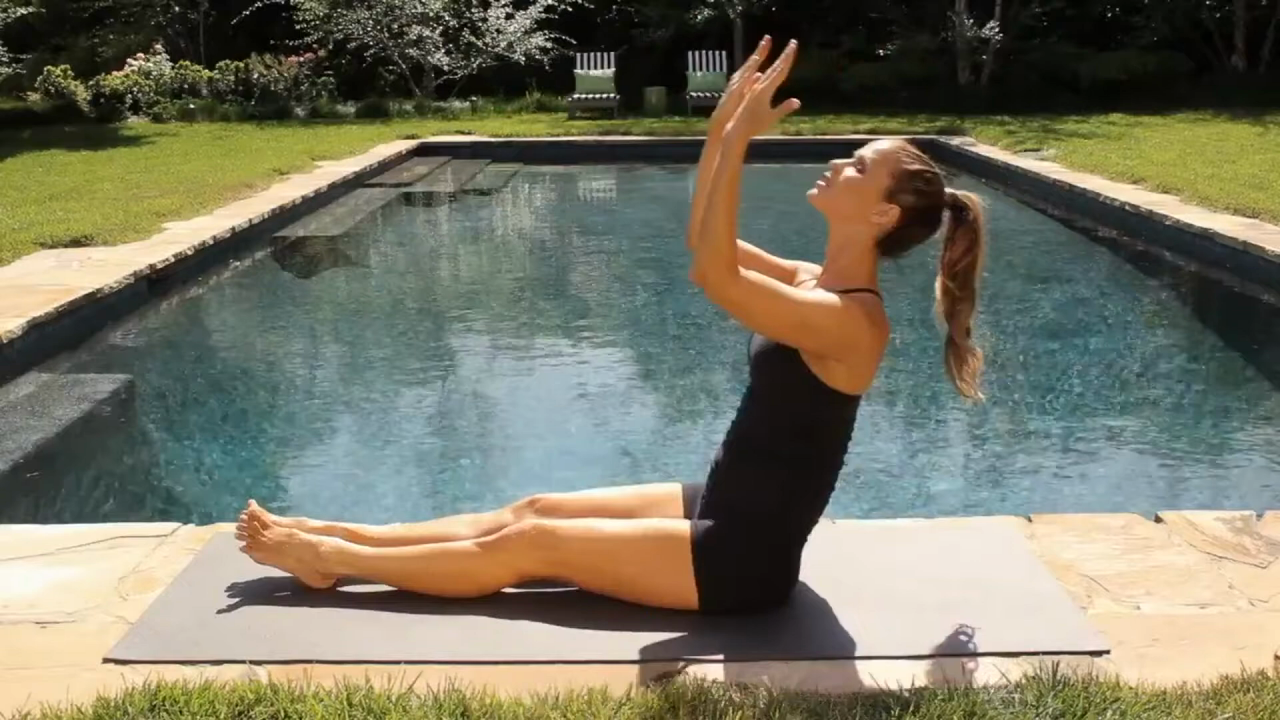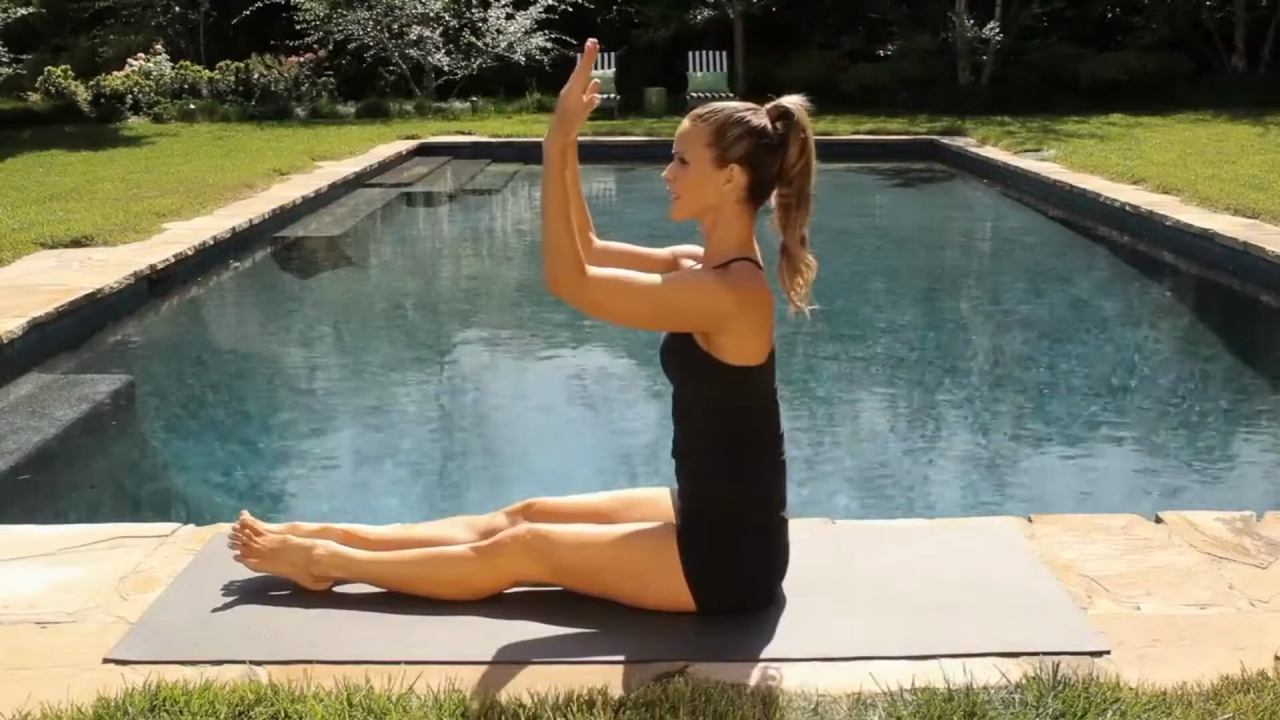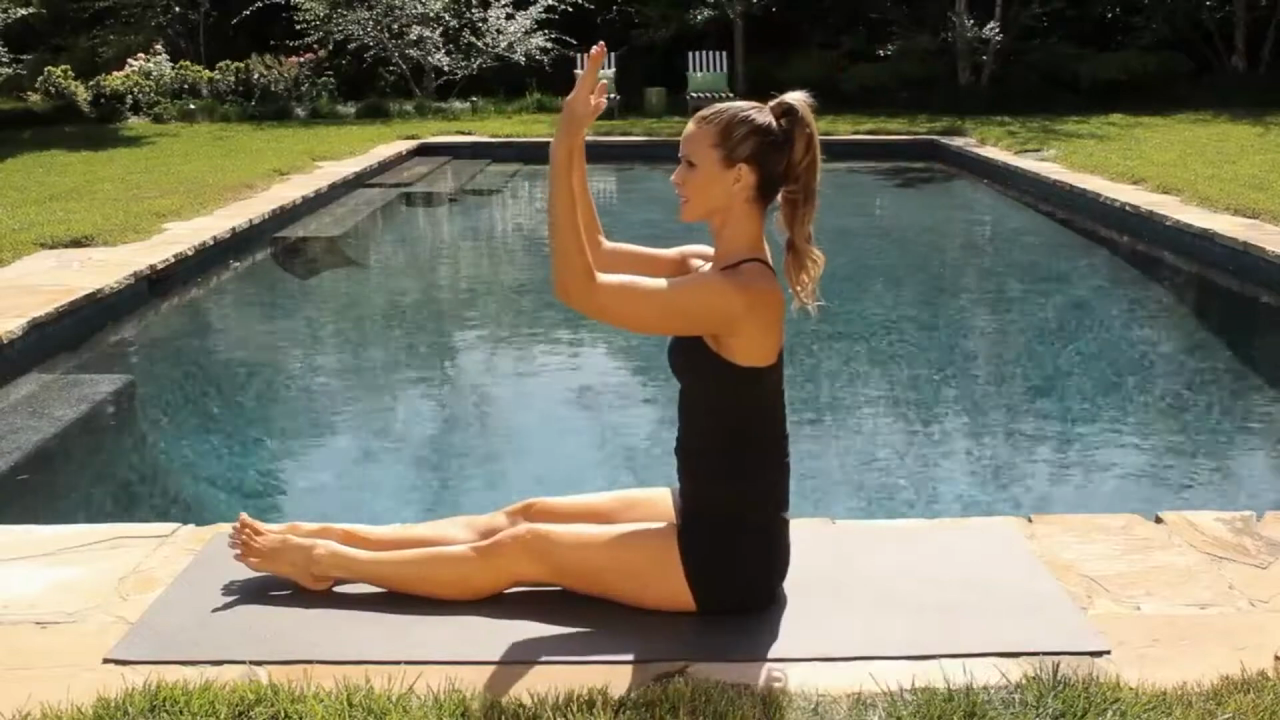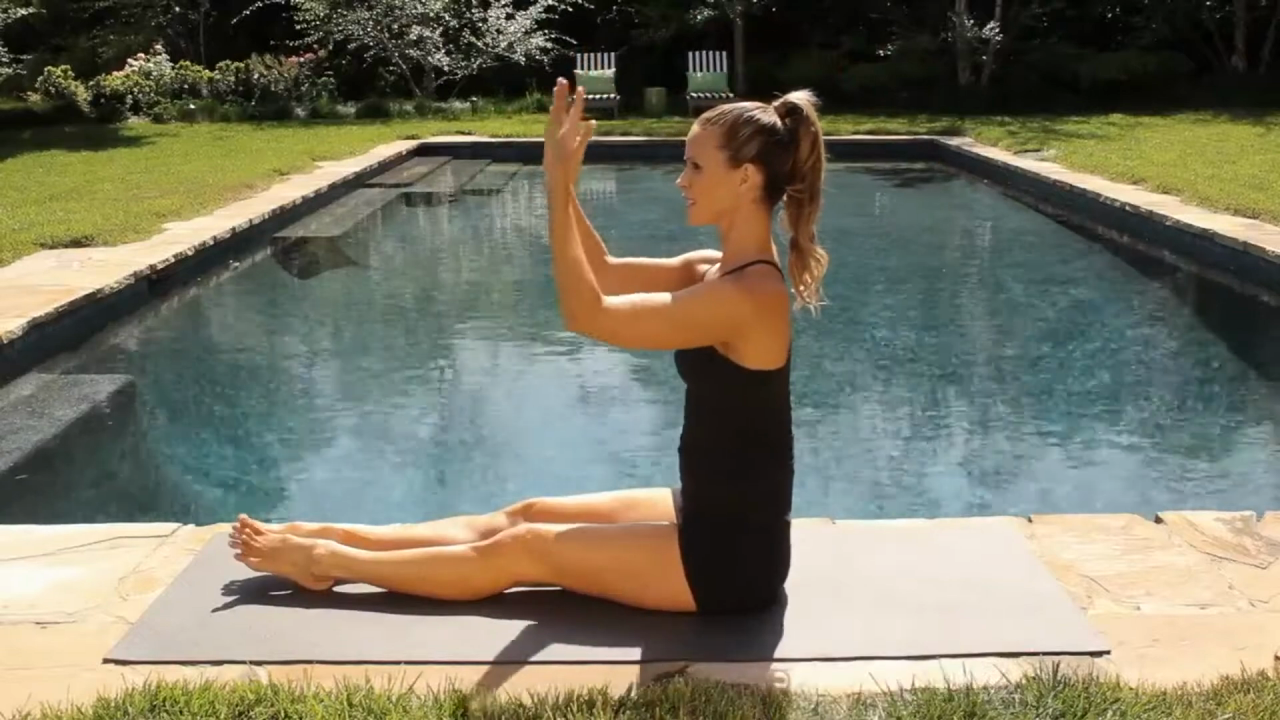
dt=0.4s
person 1, frame 1
left shoulder: (846, 322)
right shoulder: (816, 282)
left elbow: (710, 270)
right elbow: (710, 249)
left wrist: (735, 137)
right wrist: (724, 126)
left hip: (742, 558)
right hip: (720, 510)
left knee: (528, 545)
right knee: (535, 512)
left ankle: (325, 559)
right ankle: (331, 540)
person 1, frame 2
left shoulder: (727, 293)
right shoulder: (707, 266)
left elbow: (569, 281)
right elbow: (590, 252)
left wrist: (556, 147)
right wrist: (564, 143)
left hip: (729, 553)
right hip: (709, 518)
left knee: (519, 550)
right knee: (525, 516)
left ankle: (325, 563)
right ankle: (329, 537)
person 1, frame 3
left shoulder: (736, 293)
right shoulder: (716, 266)
left elbow: (579, 288)
right elbow: (597, 254)
left wrist: (563, 153)
right wrist: (571, 147)
left hip: (731, 554)
right hip: (709, 518)
left knee: (519, 550)
right knee: (525, 516)
left ankle: (325, 561)
right ankle: (327, 535)
person 1, frame 4
left shoulder: (745, 296)
right shoulder: (724, 270)
left elbow: (588, 314)
right elbow: (606, 272)
left wrist: (558, 190)
right wrist: (561, 183)
left hip: (732, 553)
right hip: (710, 517)
left knee: (521, 551)
right knee: (525, 516)
left ankle: (328, 563)
right ankle: (332, 538)
